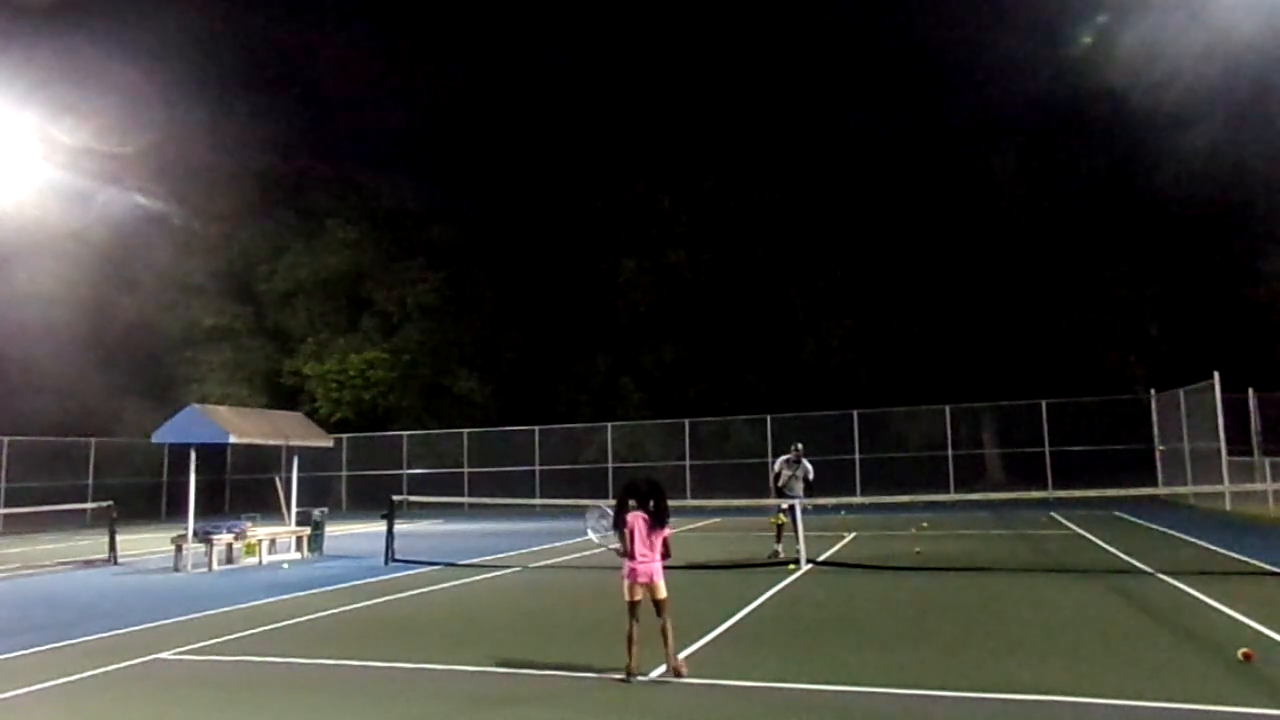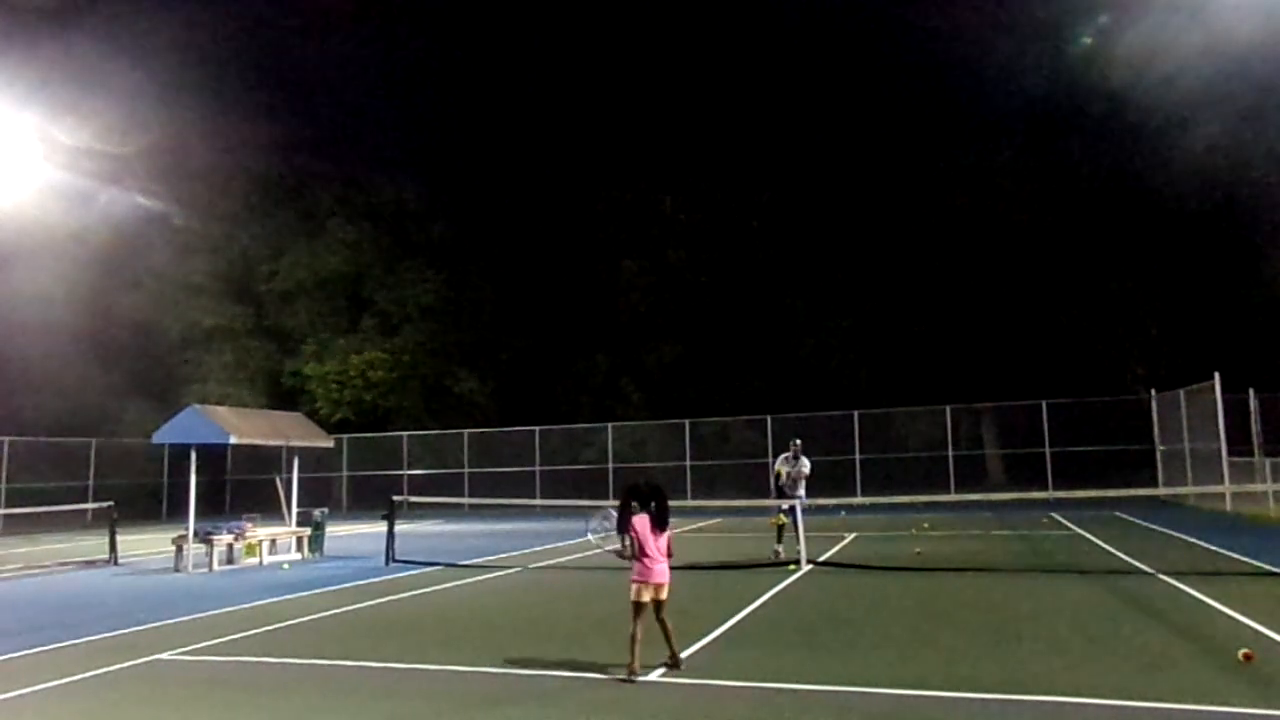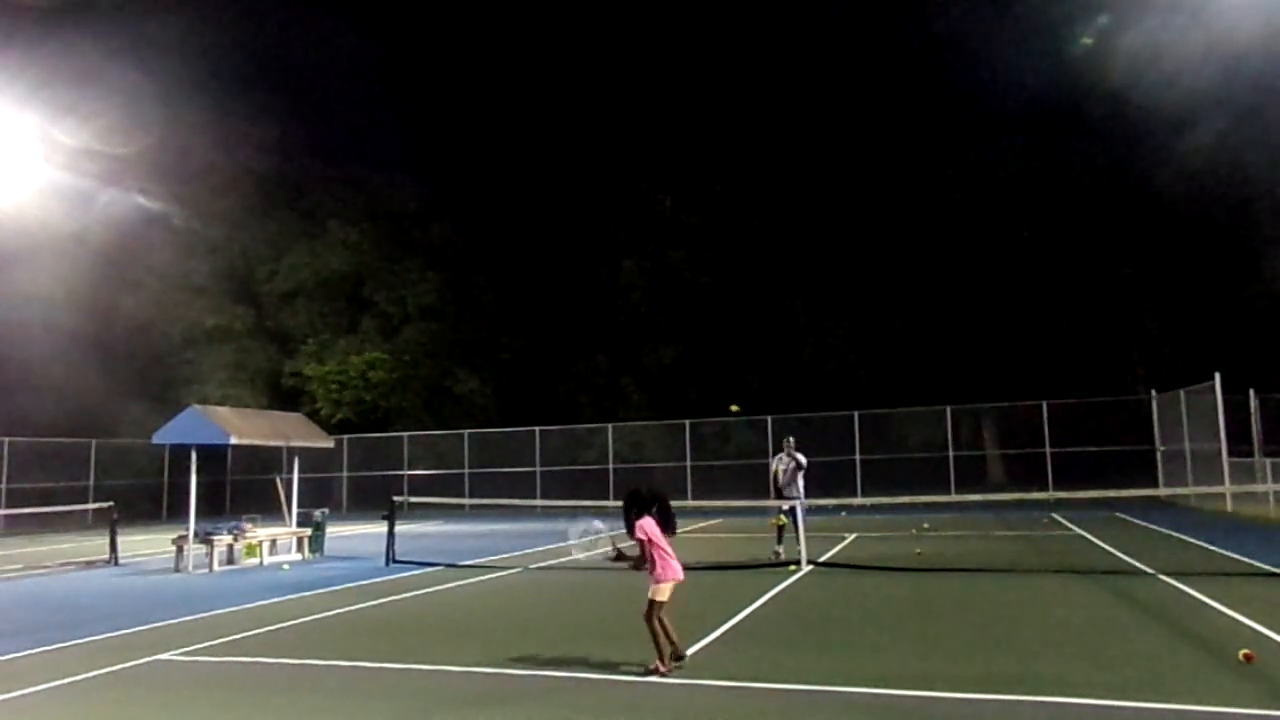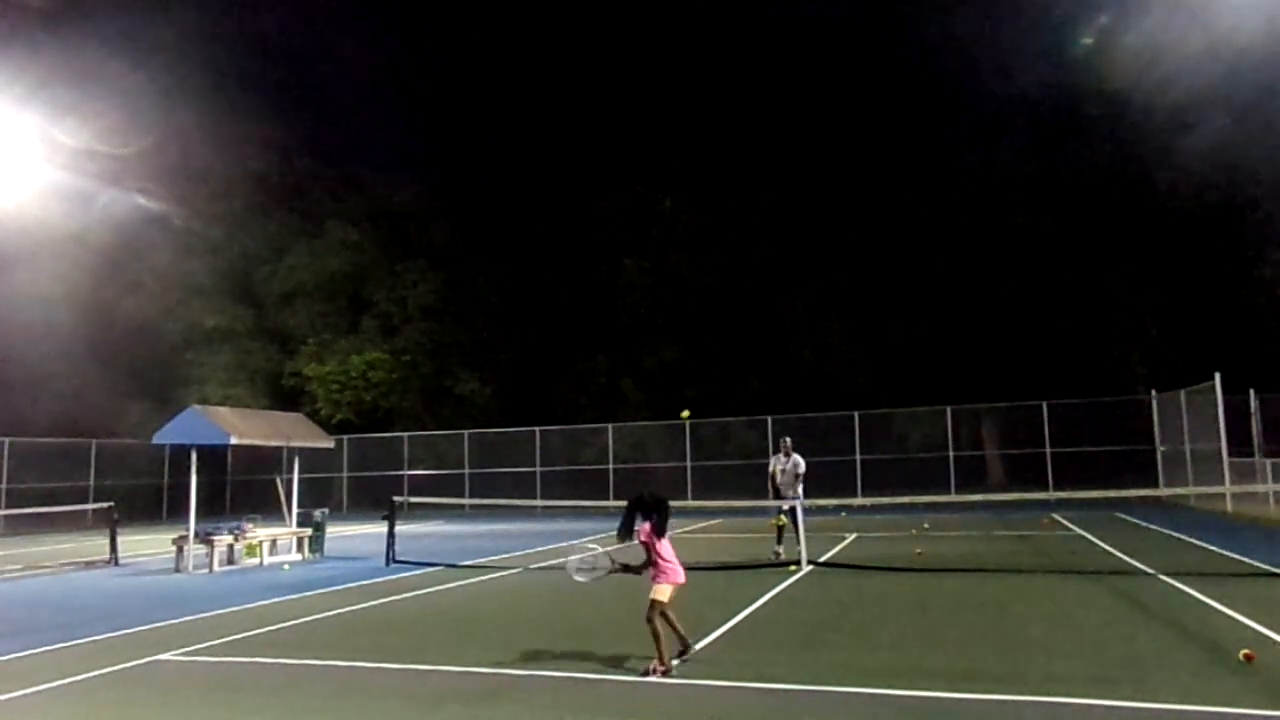
dt=0.3s
person 1, frame 1
left shoulder: (629, 519)
right shoulder: (661, 520)
left elbow: (627, 551)
right elbow: (667, 553)
left wrist: (620, 552)
left hip: (634, 573)
right hip: (654, 572)
left knee: (633, 620)
right knee: (664, 617)
left ankle: (632, 666)
right ankle: (672, 661)
person 1, frame 2
left shoulder: (634, 521)
right shoulder: (662, 521)
left elbow: (635, 554)
right elbow: (670, 553)
left wrist: (623, 554)
left hip: (644, 574)
right hip: (663, 573)
left knee: (637, 620)
right knee: (661, 616)
left ankle: (634, 665)
right ankle: (675, 656)
person 1, frame 3
left shoulder: (640, 524)
right shoulder: (655, 521)
left elbow: (643, 558)
left wrist: (624, 557)
right wrist: (637, 562)
left hip: (665, 573)
right hip: (672, 570)
left knee: (650, 616)
right knee: (657, 613)
left ankle: (664, 663)
right ankle: (676, 653)
person 1, frame 4
left shoulder: (643, 529)
right shoulder: (659, 526)
left elbow: (652, 560)
left wrist: (633, 569)
right wrist: (637, 568)
left hip: (665, 576)
right hip: (675, 572)
left knee: (652, 617)
right knee: (661, 609)
left ankle: (664, 663)
right ankle: (685, 643)
